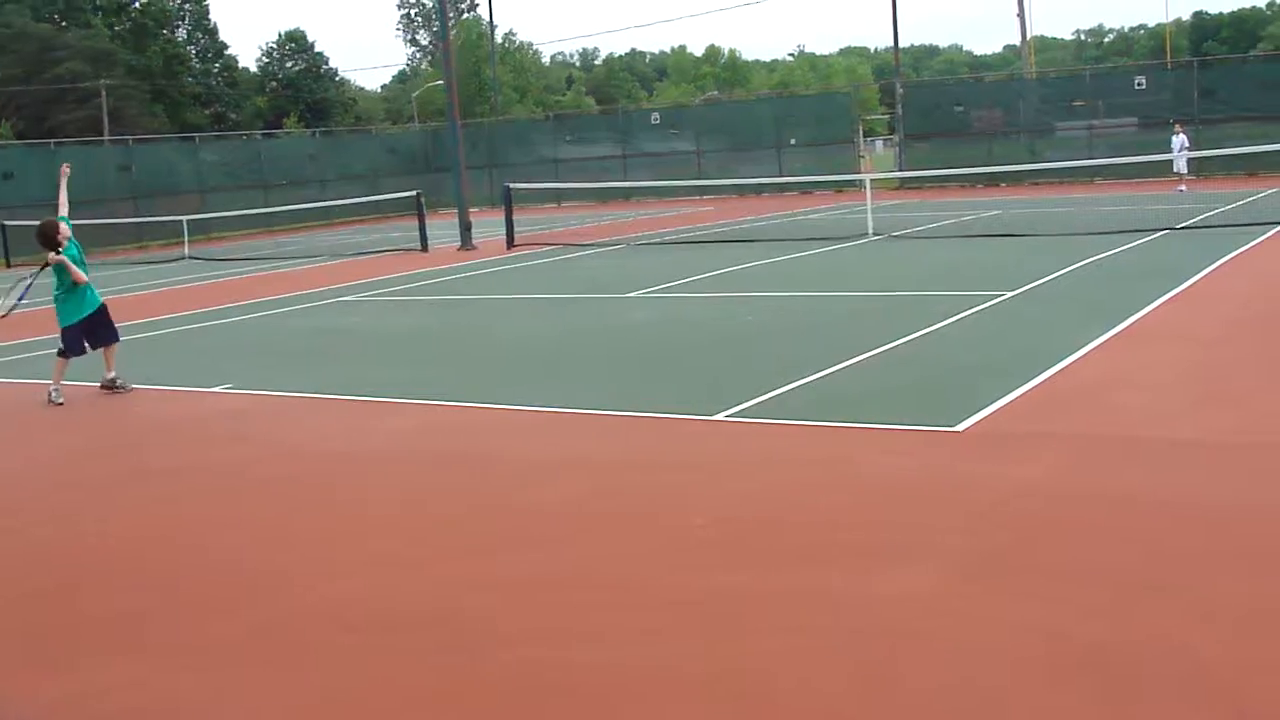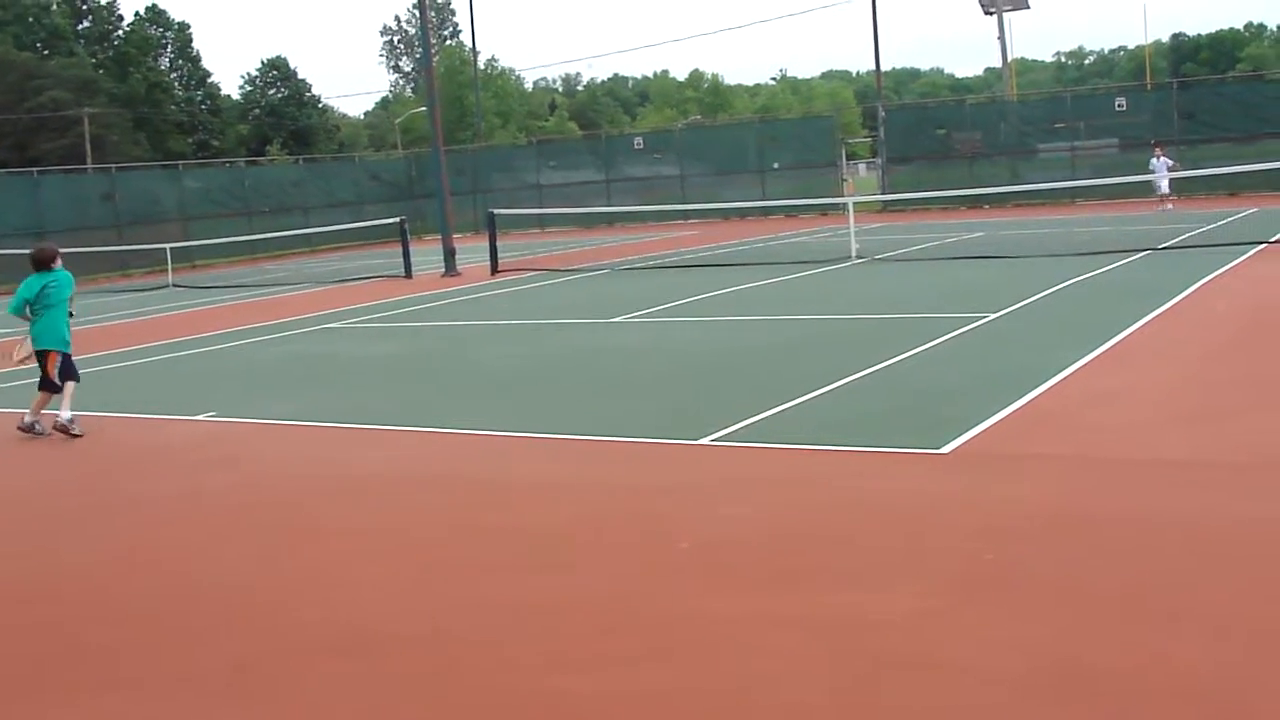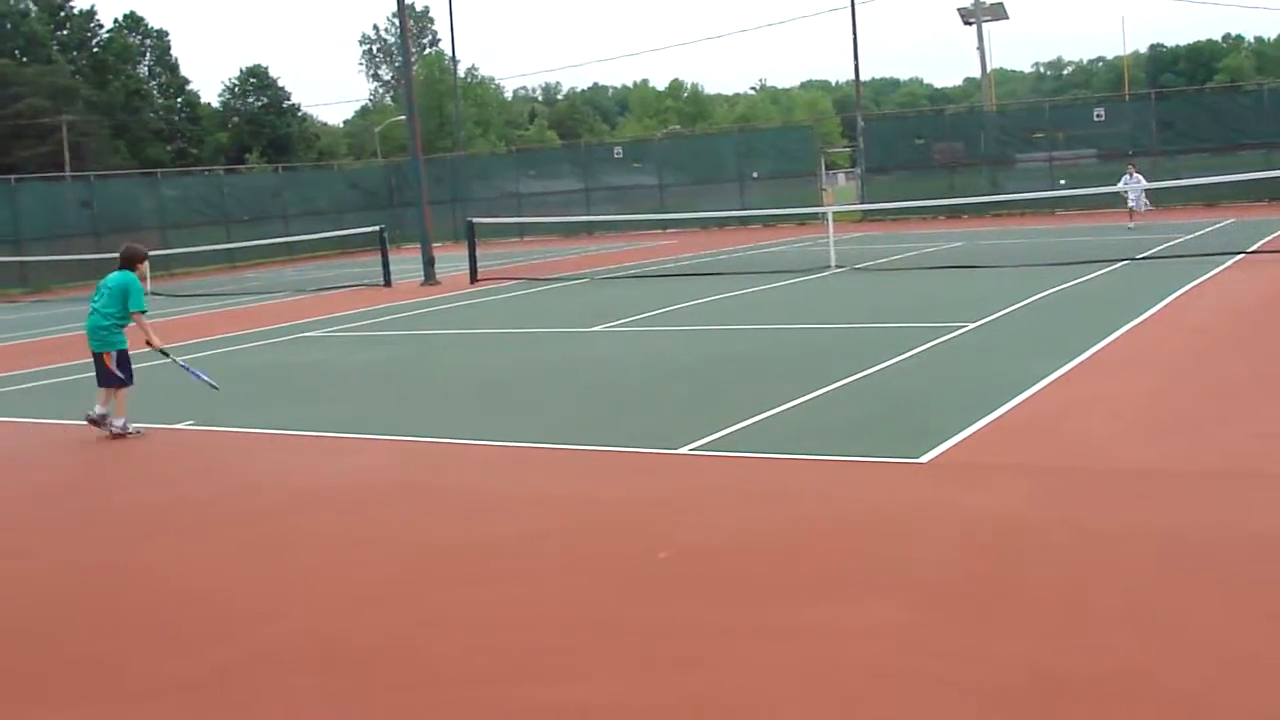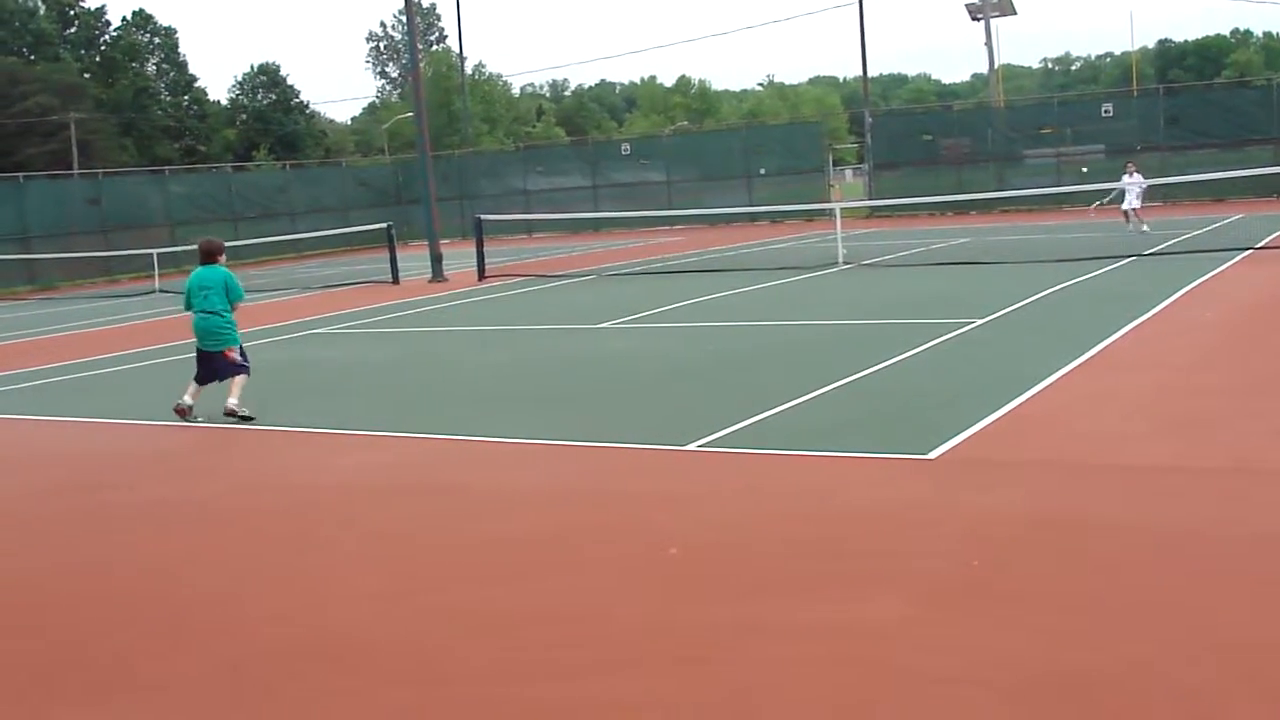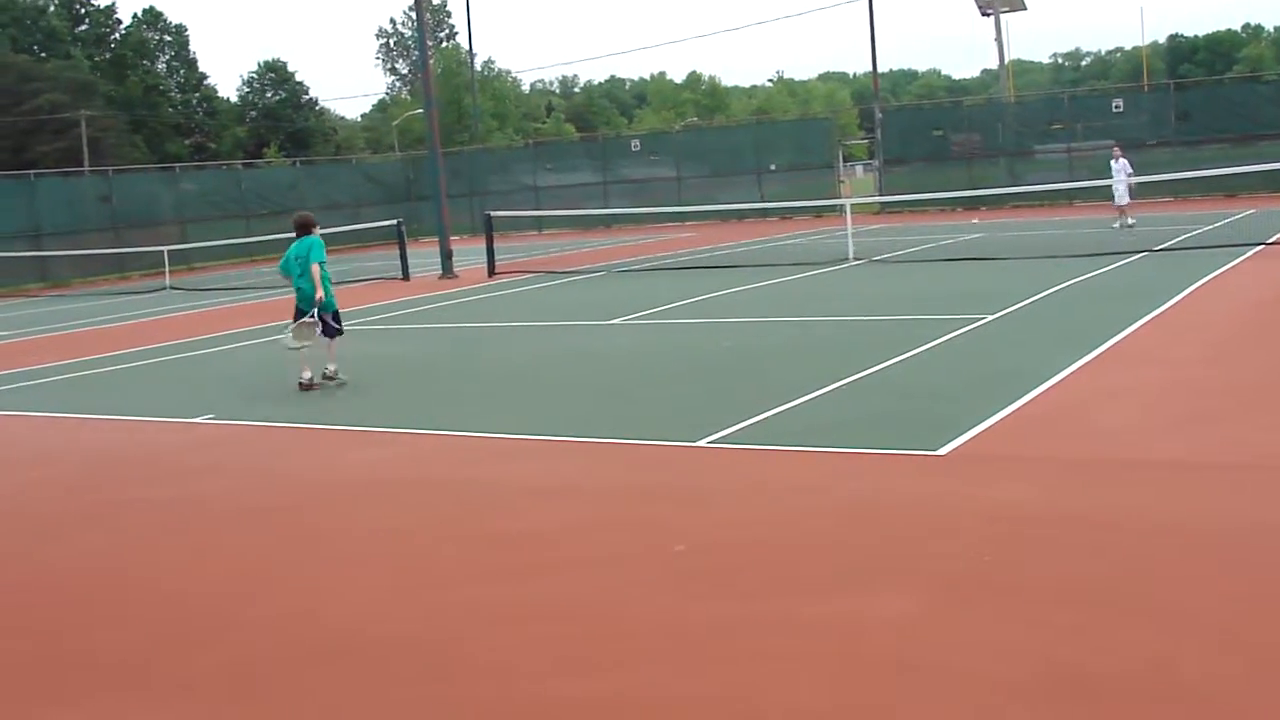
dt=1s
person 1, frame 1
left shoulder: (67, 234)
right shoulder: (62, 260)
left elbow: (62, 205)
right elbow: (83, 280)
left wrist: (64, 179)
right wrist: (64, 261)
left hip: (91, 301)
right hip: (71, 308)
left knee: (110, 338)
right knee: (68, 349)
left ankle: (110, 378)
right ankle: (54, 388)
person 1, frame 2
left shoulder: (30, 282)
right shoulder: (65, 276)
left elbow: (16, 310)
left wrist: (32, 319)
left hip: (41, 335)
right hip: (53, 338)
left knee: (71, 376)
right knee: (52, 383)
left ankle: (65, 417)
right ankle: (29, 421)
person 1, frame 3
left shoulder: (112, 276)
right shoulder: (132, 281)
left elbow: (102, 305)
right elbow: (136, 314)
right wrist: (151, 336)
left hip: (96, 329)
right hip: (108, 332)
left knee: (113, 377)
right knee: (122, 379)
left ankle: (99, 413)
right ankle: (119, 425)
person 1, frame 4
left shoulder: (193, 277)
right shoulder: (225, 274)
left elbow: (189, 307)
right elbow: (236, 305)
left hip: (201, 328)
right hip: (222, 328)
left knee: (204, 373)
right knee: (240, 369)
left ankle: (186, 403)
right ankle: (232, 404)
person 1, frame 5
left shoulder: (294, 247)
right shoulder: (315, 241)
left elbow: (284, 270)
right elbow: (314, 265)
right wrist: (319, 288)
left hip: (302, 296)
right hip: (319, 295)
right knee: (332, 331)
left ankle: (306, 377)
right ankle: (330, 369)
